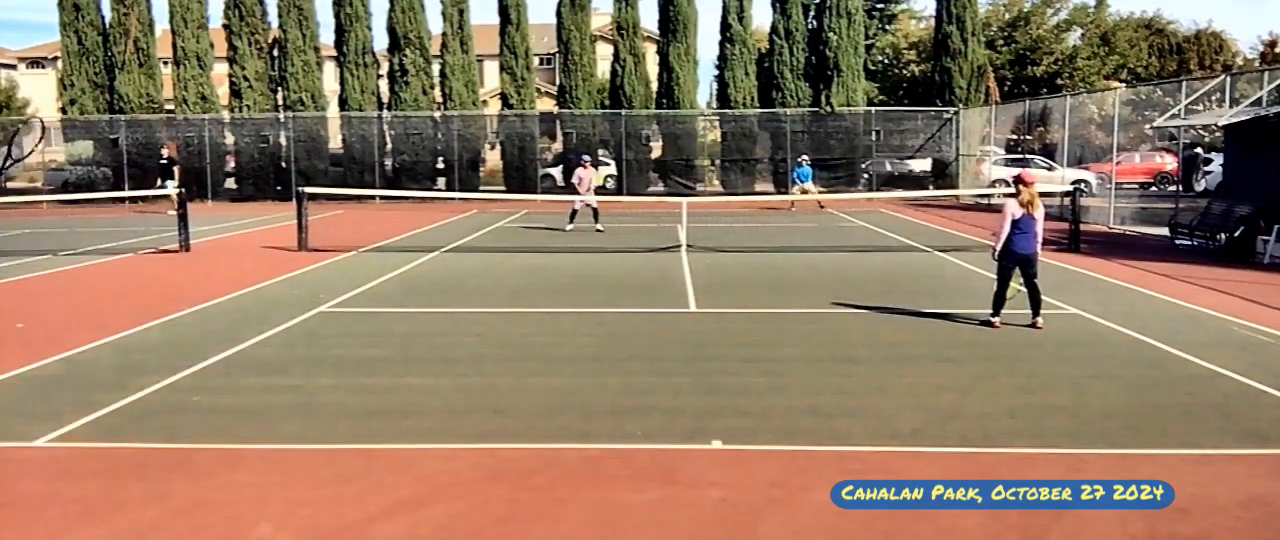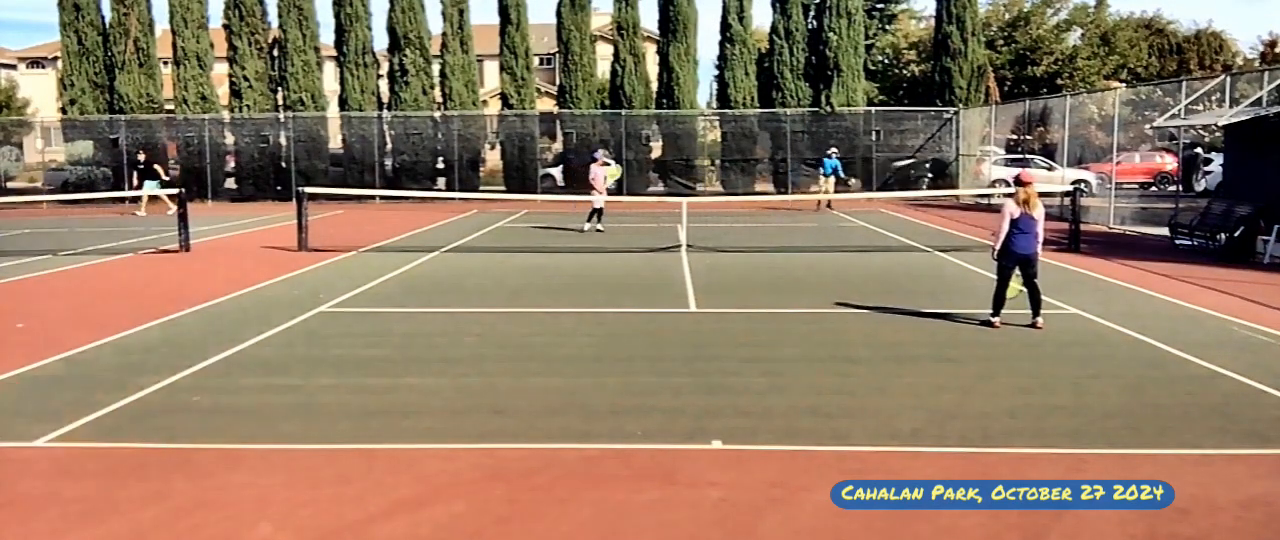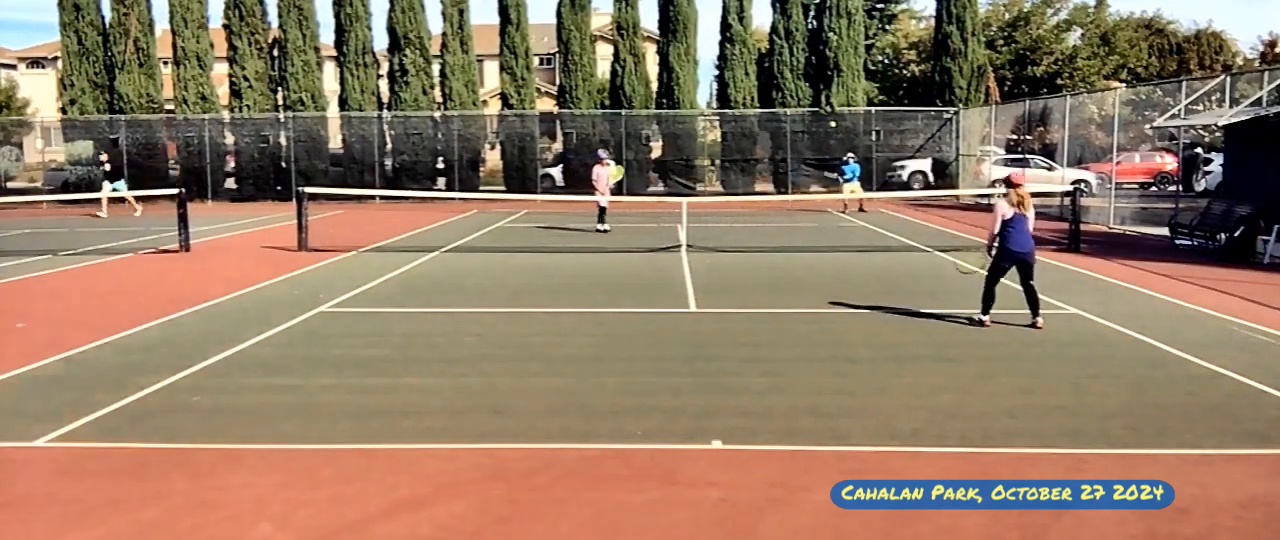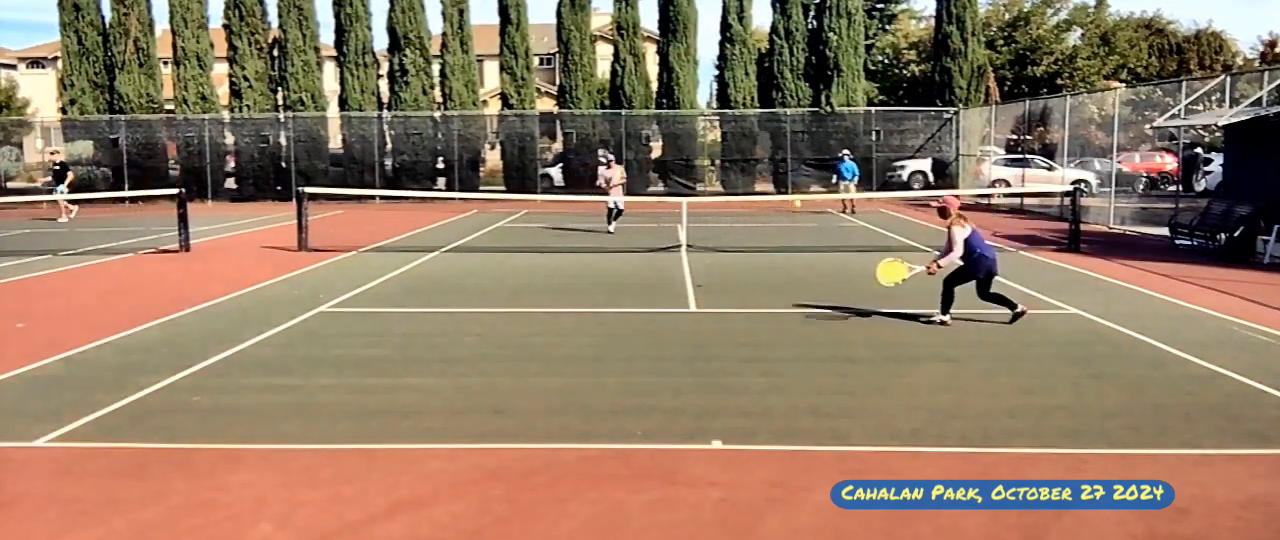
dt=0.5s
person 1, frame 1
left shoulder: (1011, 204)
right shoulder: (1038, 205)
left elbow: (1004, 229)
right elbow: (1039, 230)
left wrist: (996, 248)
right wrist: (1038, 248)
left hip: (1011, 250)
right hip: (1030, 251)
left knee: (1002, 284)
right knee: (1032, 284)
left ankle: (995, 318)
right ankle: (1037, 318)
person 1, frame 2
left shoulder: (1010, 204)
right shoulder: (1038, 205)
left elbow: (1003, 229)
right elbow: (1040, 231)
left wrist: (996, 247)
right wrist: (1038, 249)
left hip: (1011, 250)
right hip: (1030, 251)
left knee: (1002, 284)
right knee: (1032, 284)
left ankle: (995, 318)
right ankle: (1037, 318)
person 1, frame 3
left shoulder: (1001, 205)
right shoulder: (1028, 205)
left elbow: (995, 230)
right elbow: (1029, 229)
left wrist: (990, 246)
left hip: (1009, 251)
right hip: (1027, 250)
left knee: (990, 282)
right knee: (1028, 285)
left ankle: (985, 316)
right ankle: (1037, 319)
person 1, frame 4
left shoulder: (955, 226)
right shoulder: (959, 223)
left elbow: (957, 252)
right elbow: (951, 246)
left wrist: (938, 264)
right wrist: (937, 261)
left hip: (980, 261)
right hip: (988, 259)
left knee: (948, 283)
right knee: (984, 294)
left ankle: (944, 316)
right ankle: (1017, 308)
